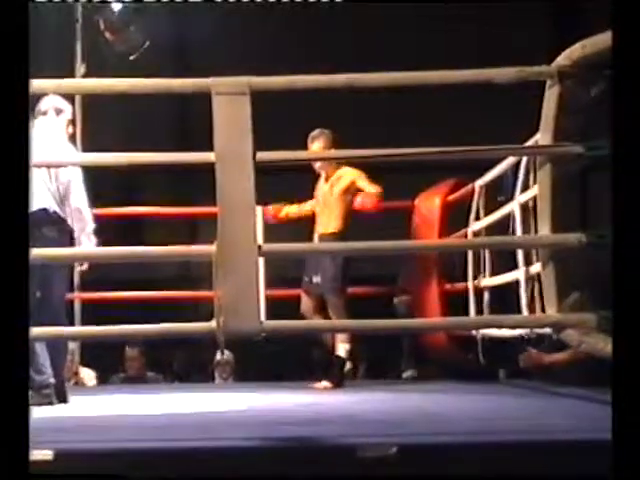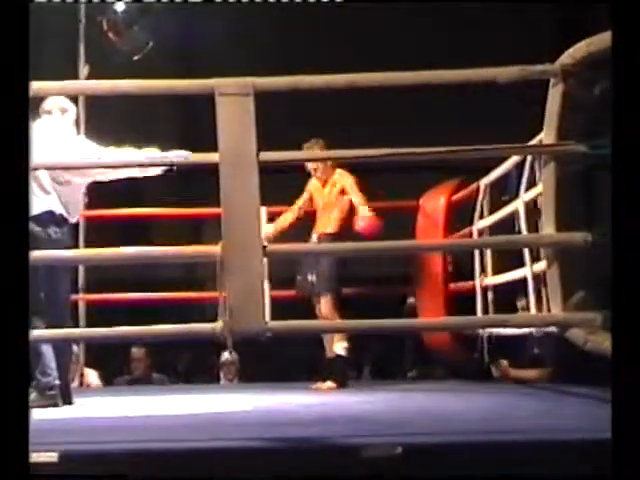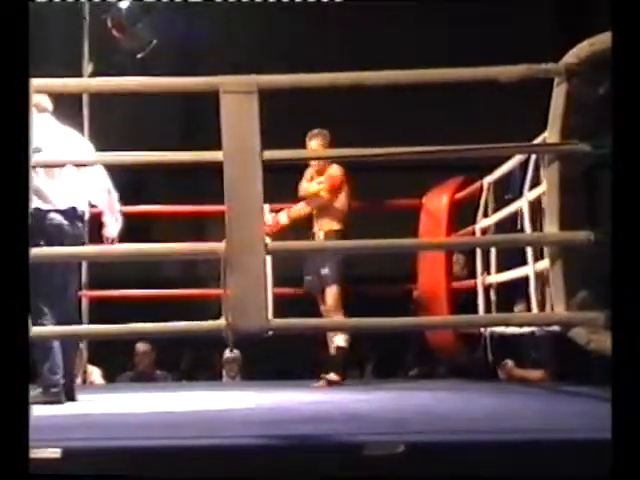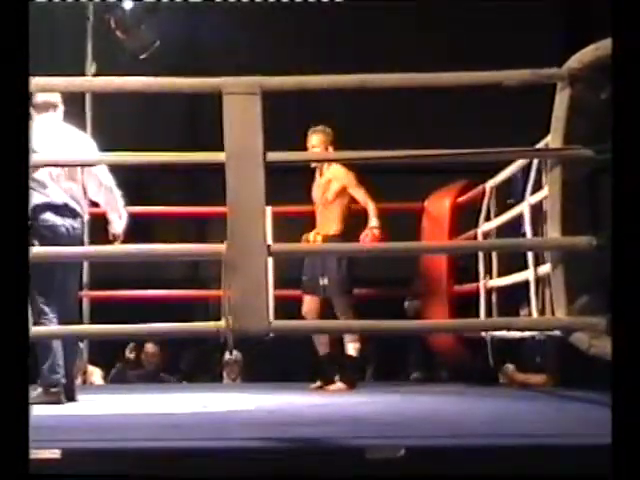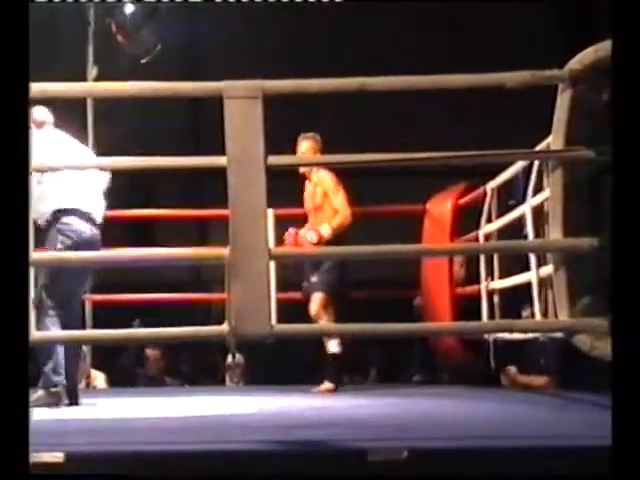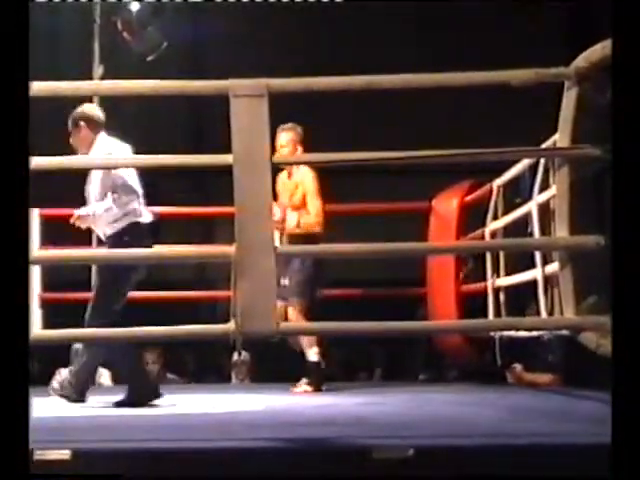
dt=0.7s
person 1, frame 1
right shoulder: (59, 146)
right elbow: (74, 198)
right wrist: (86, 240)
left hip: (36, 228)
right hip: (48, 229)
left knee: (36, 309)
right knee: (53, 309)
left ankle: (42, 384)
right ankle: (55, 385)
person 1, frame 2
left shoulder: (32, 139)
right shoulder: (65, 142)
right elbow: (111, 161)
left hip: (34, 228)
right hip: (53, 228)
left knee: (37, 310)
right knee: (58, 310)
left ankle: (47, 385)
right ankle: (60, 386)
person 1, frame 3
left shoulder: (34, 135)
right shoulder: (75, 139)
right elbow: (100, 183)
right wrist: (111, 221)
left hip: (43, 221)
right hip: (73, 224)
left knee: (44, 305)
right knee: (67, 305)
left ankle: (51, 383)
right ankle: (67, 383)
person 1, frame 4
left shoulder: (32, 134)
right shoulder: (79, 138)
right elbow: (102, 181)
right wrist: (117, 218)
left hip: (42, 221)
right hip: (72, 223)
left knee: (45, 305)
right knee: (67, 305)
left ankle: (52, 383)
right ankle: (67, 383)
person 1, frame 5
left shoulder: (39, 144)
right shoulder: (75, 146)
left elbow: (35, 187)
right elbow: (102, 176)
left hip: (65, 226)
right hip: (89, 227)
left knee: (48, 307)
right knee: (70, 309)
left ankle: (52, 385)
right ankle: (68, 387)
person 1, frame 6
left shoulder: (111, 150)
right shoulder: (101, 160)
left elbow: (131, 196)
left wrist: (93, 213)
left hip: (128, 239)
right hip: (123, 241)
left knee: (102, 316)
right knee: (99, 315)
left ankle: (140, 385)
right ankle: (76, 383)
person 2, frame 1
left shoulder: (349, 174)
right shoulder: (322, 180)
left elbow: (375, 189)
left wrist: (371, 196)
right wrist: (284, 211)
left hip: (336, 244)
right hip: (317, 244)
left knee: (336, 310)
right knee: (308, 308)
left ankle: (336, 372)
right ankle: (338, 354)
person 2, frame 2
left shoulder: (344, 178)
right shoulder: (313, 184)
left elbow: (357, 198)
right elbow: (297, 210)
left wrist: (364, 212)
right wrist: (274, 228)
left hip: (332, 244)
right hip: (313, 245)
left knee: (329, 310)
right knee: (321, 313)
left ankle: (339, 373)
right ankle: (331, 371)
person 2, frame 3
left shoulder: (336, 172)
right shoulder: (311, 171)
left elbow: (313, 203)
right elbow: (302, 191)
left wrist: (281, 218)
right wrist: (317, 184)
left hip: (335, 240)
right hip: (316, 241)
left knee: (332, 301)
right knee: (325, 308)
left ankle: (338, 367)
right ankle: (333, 368)
person 2, frame 4
left shoulder: (341, 174)
right shoulder: (318, 175)
left elbow: (368, 202)
left wrist: (373, 224)
right hip: (317, 247)
left knee: (343, 312)
right knee: (309, 312)
left ankle: (348, 375)
right ankle: (328, 372)
person 2, frame 5
left shoulder: (327, 178)
right shoulder: (307, 185)
left elbow: (346, 214)
left wrist: (320, 233)
right wrist: (299, 234)
left knee: (317, 309)
right knee: (326, 314)
left ankle: (334, 373)
right ankle: (333, 374)
person 2, frame 6
left shoulder: (307, 176)
right shoulder: (281, 179)
left elbow: (317, 223)
left wrist: (287, 217)
right wrist: (276, 225)
left knee: (295, 315)
right knee: (280, 315)
left ankle: (315, 377)
right ankle: (313, 366)
